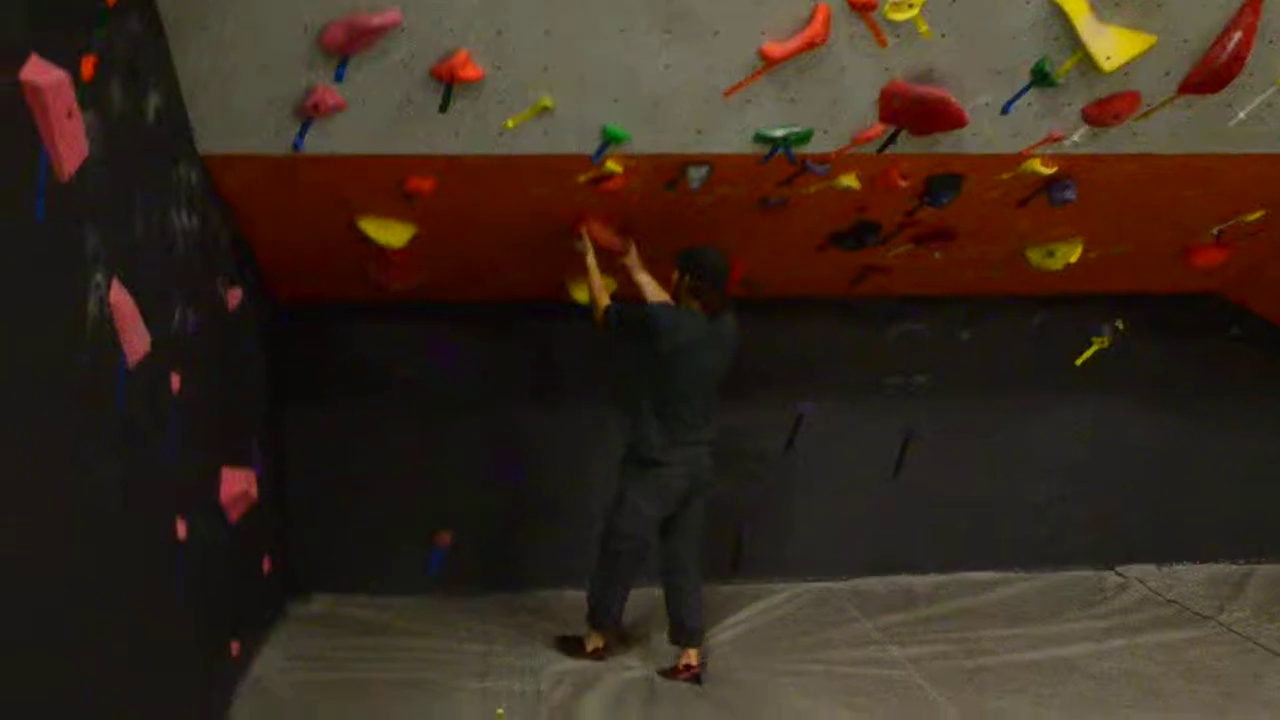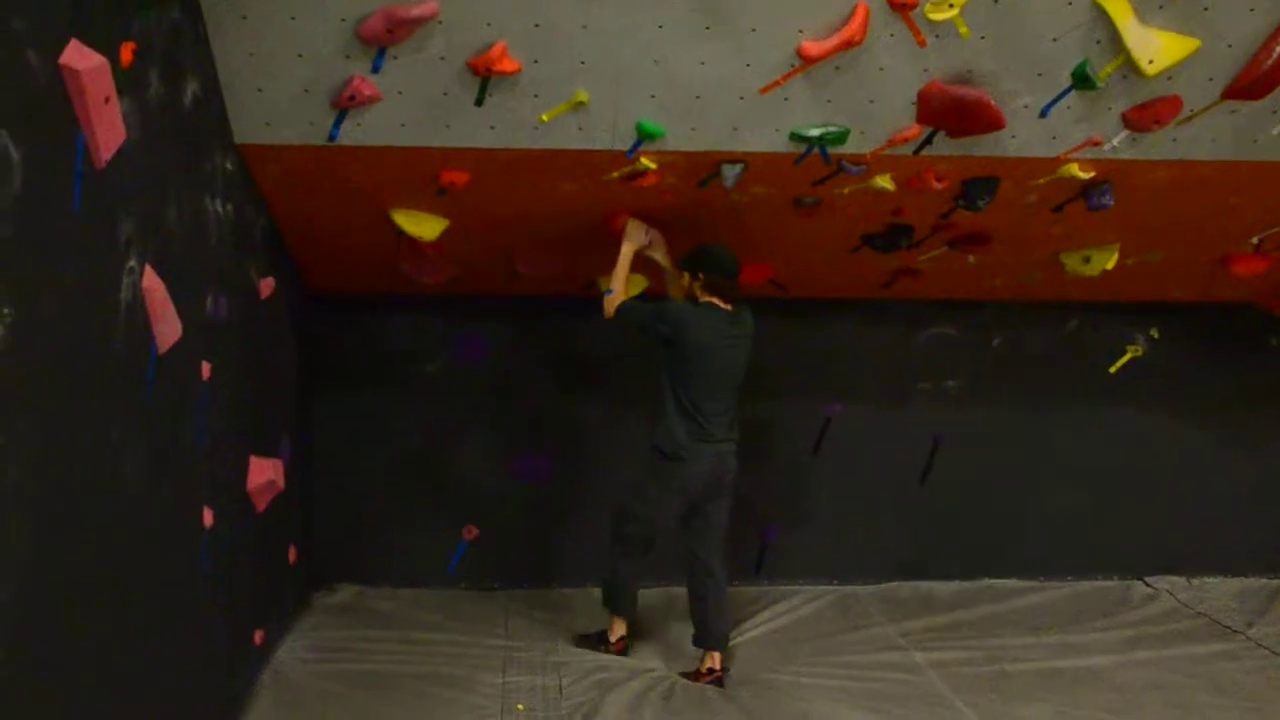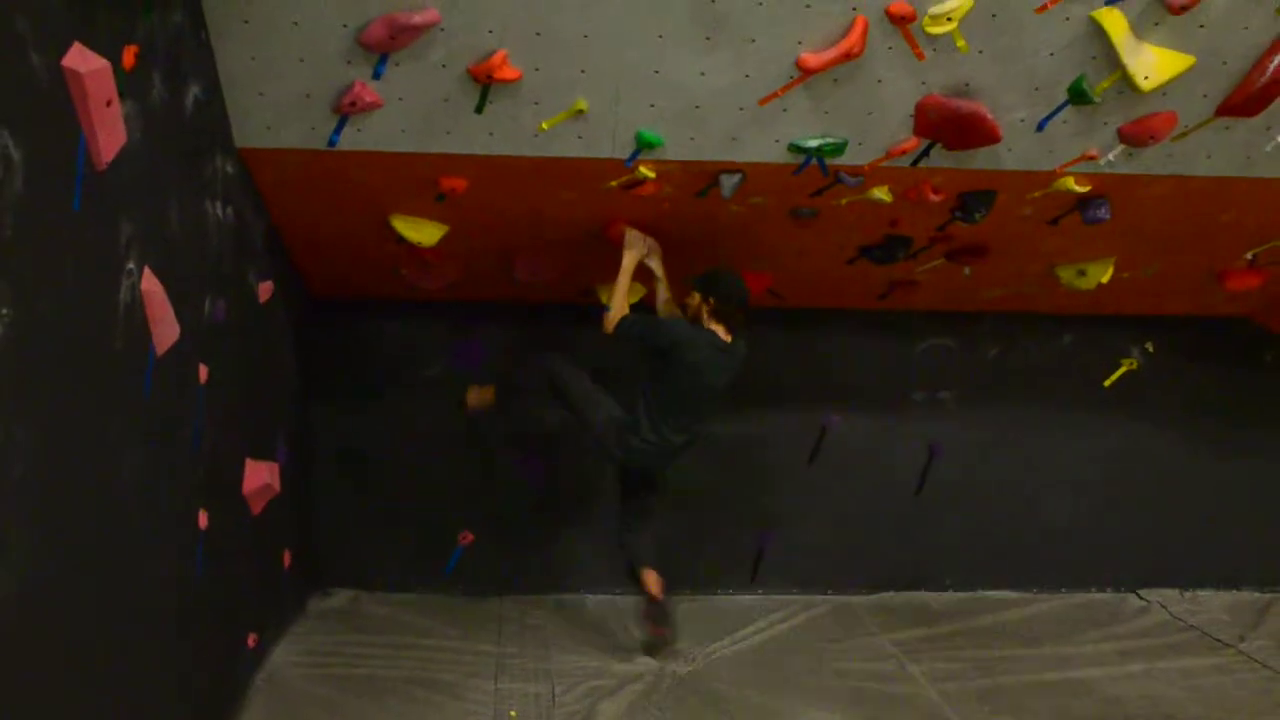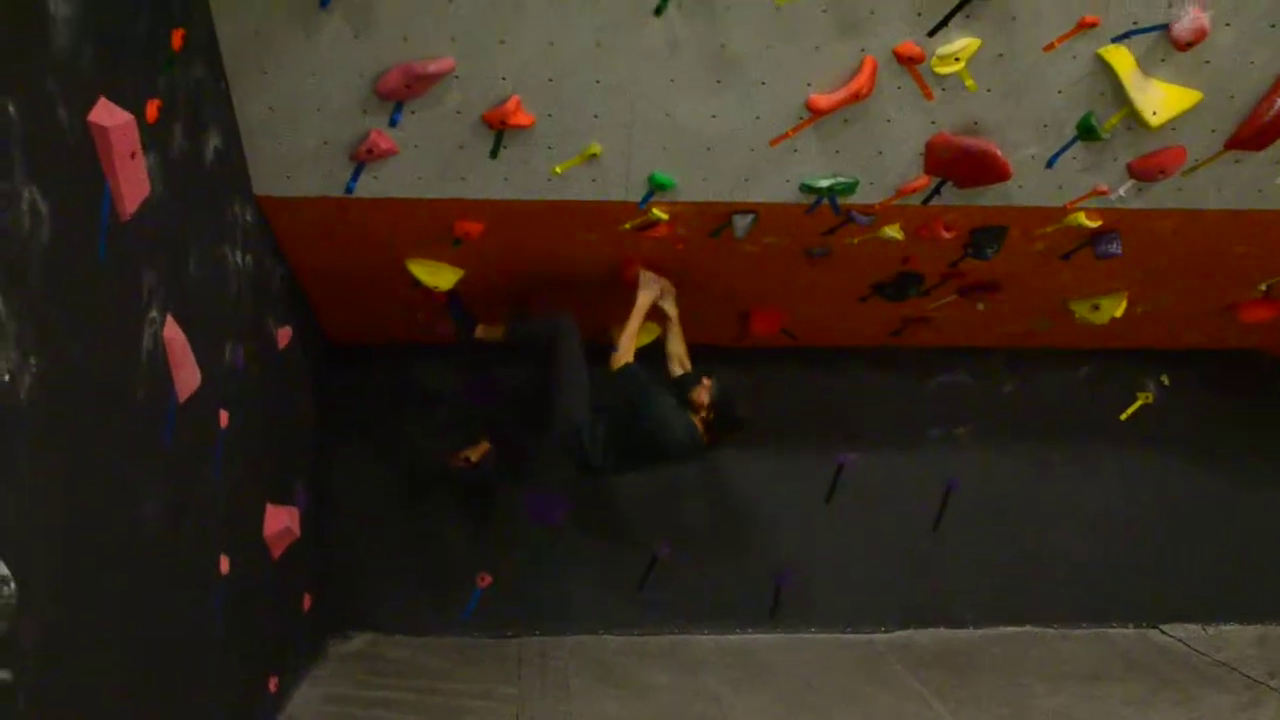
dt=0.7s
person 1, frame 1
left shoulder: (660, 322)
right shoulder: (725, 325)
left elbow: (604, 313)
left wrist: (590, 259)
right wrist: (636, 269)
left hip: (655, 466)
right hip: (697, 462)
left knee: (620, 552)
right knee: (683, 559)
left ankle: (596, 639)
right ankle: (691, 658)
person 1, frame 2
left shoulder: (681, 320)
right shoulder: (741, 322)
left elbow: (613, 307)
left wrist: (628, 249)
right wrist: (662, 260)
left hip: (680, 461)
right hip: (722, 460)
left knee: (628, 535)
right knee: (708, 559)
left ankle: (617, 632)
right ankle: (713, 662)
person 1, frame 3
left shoulder: (682, 336)
right shoulder: (735, 351)
left elbow: (613, 320)
left wrist: (630, 262)
right wrist: (657, 271)
left hip: (630, 441)
right hip: (658, 457)
left knee: (557, 371)
right knee: (637, 523)
left ankle: (485, 396)
right ankle: (655, 598)
person 1, frame 4
left shoulder: (664, 416)
right shoulder: (698, 433)
left elbow: (618, 361)
right elbow: (678, 365)
left wrist: (643, 301)
right wrist: (671, 312)
left hip: (582, 437)
right hip: (599, 454)
left knee: (562, 329)
left ankle: (477, 331)
right ankle: (481, 450)
